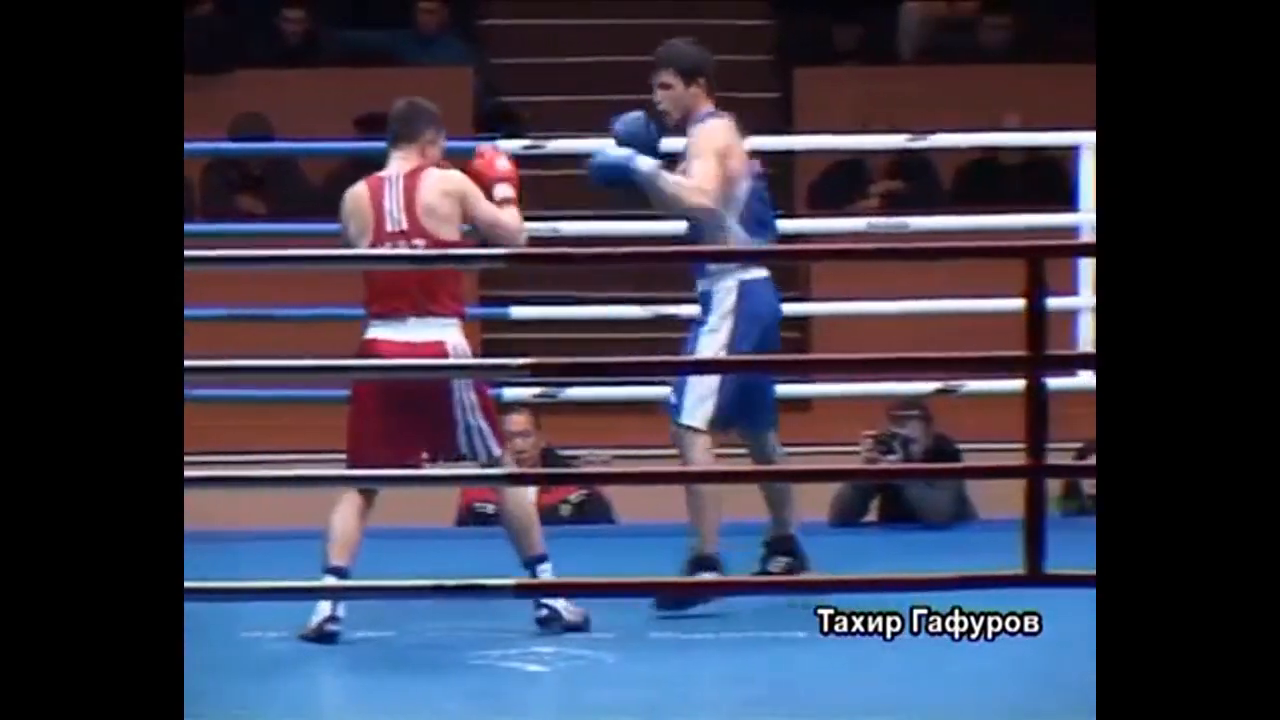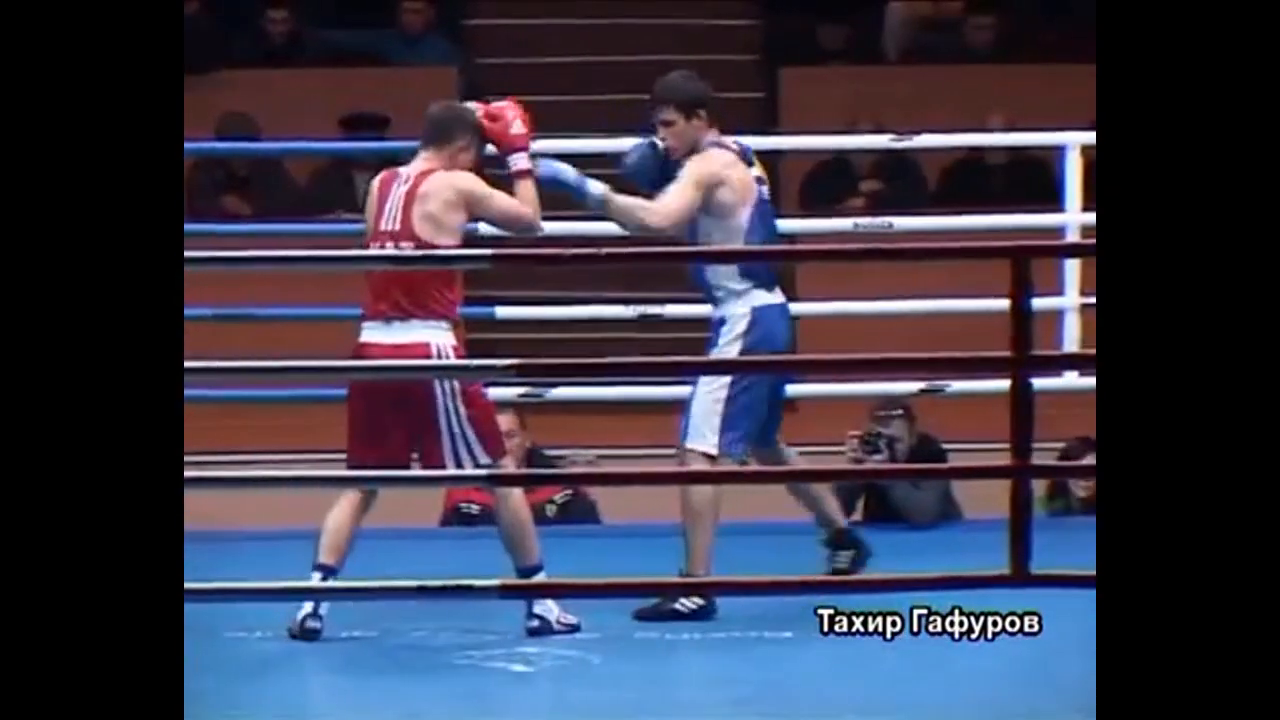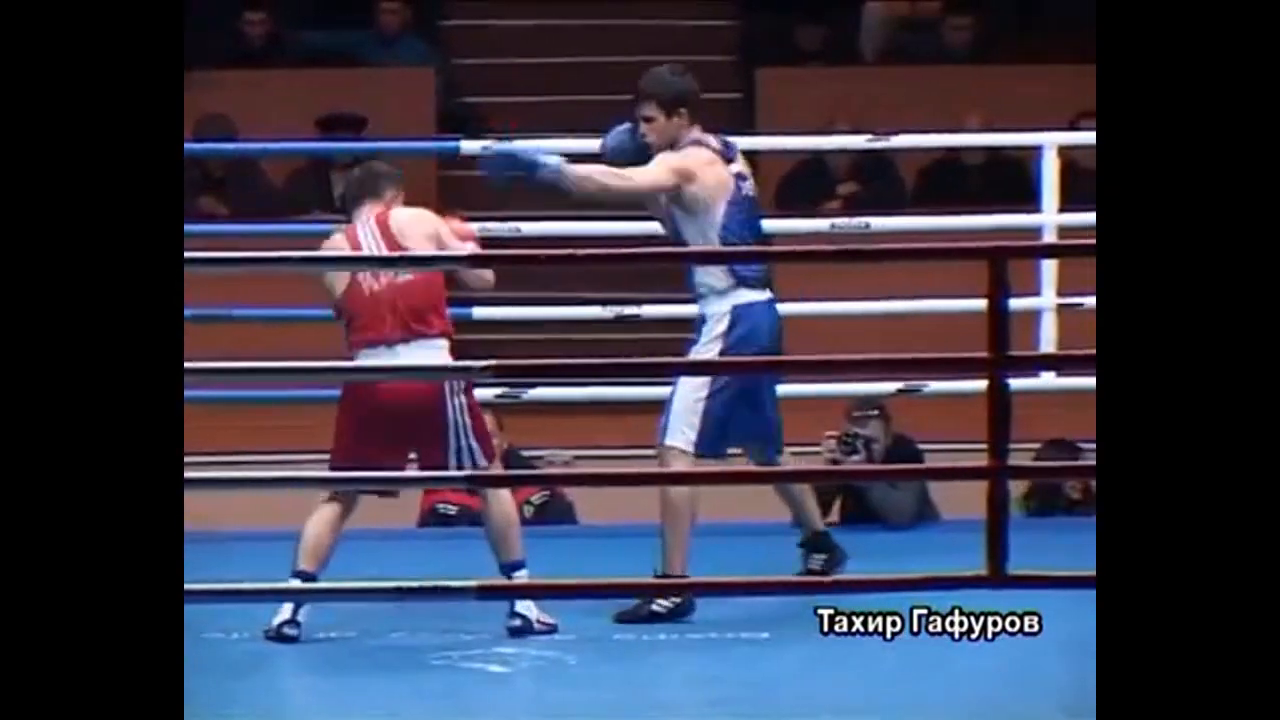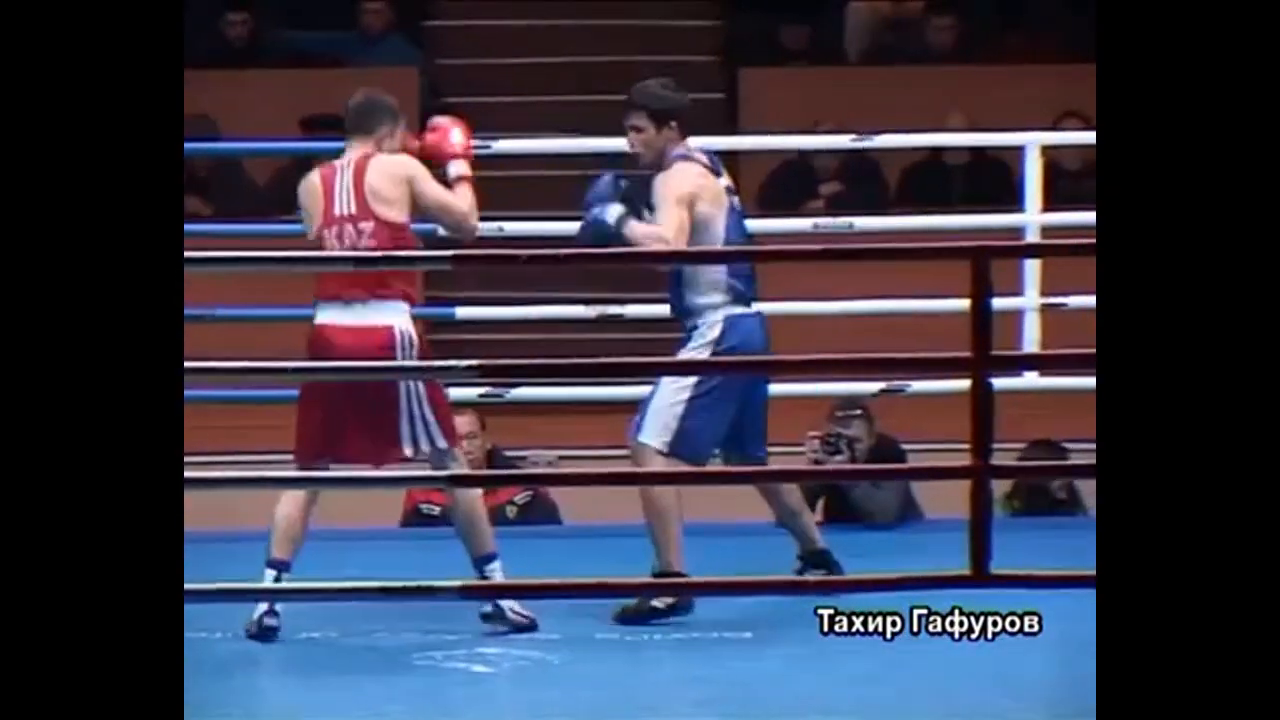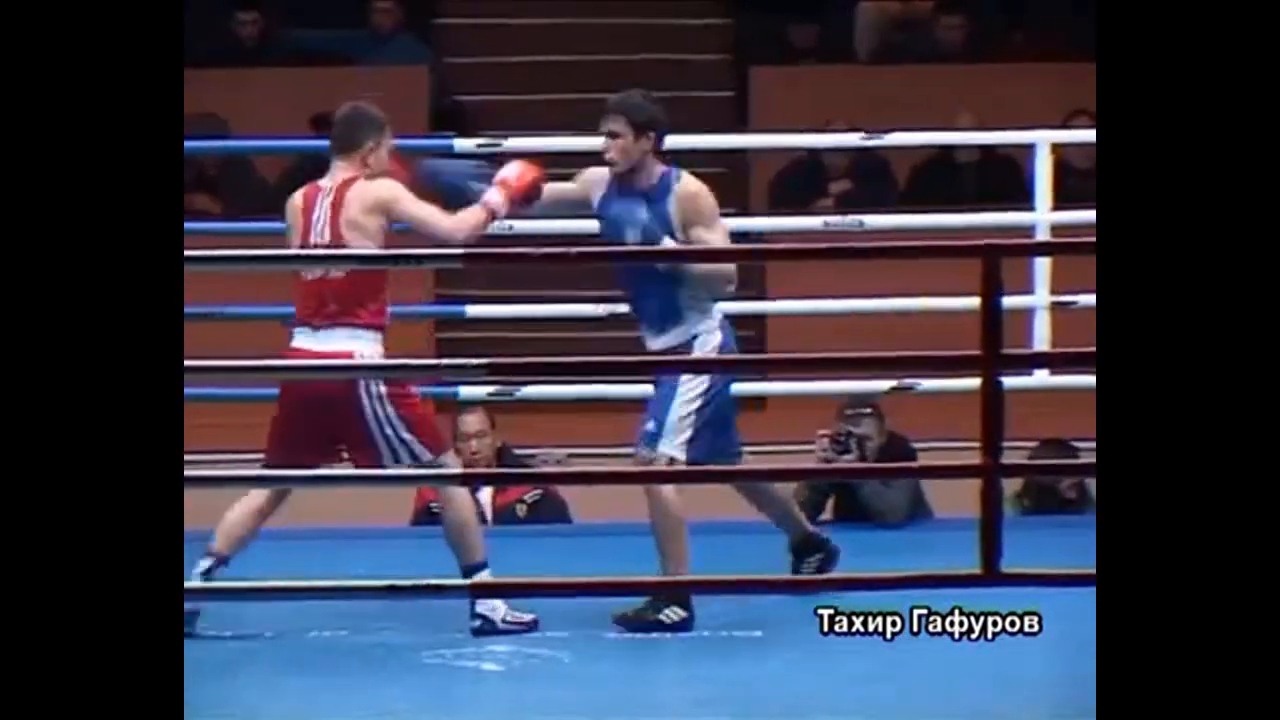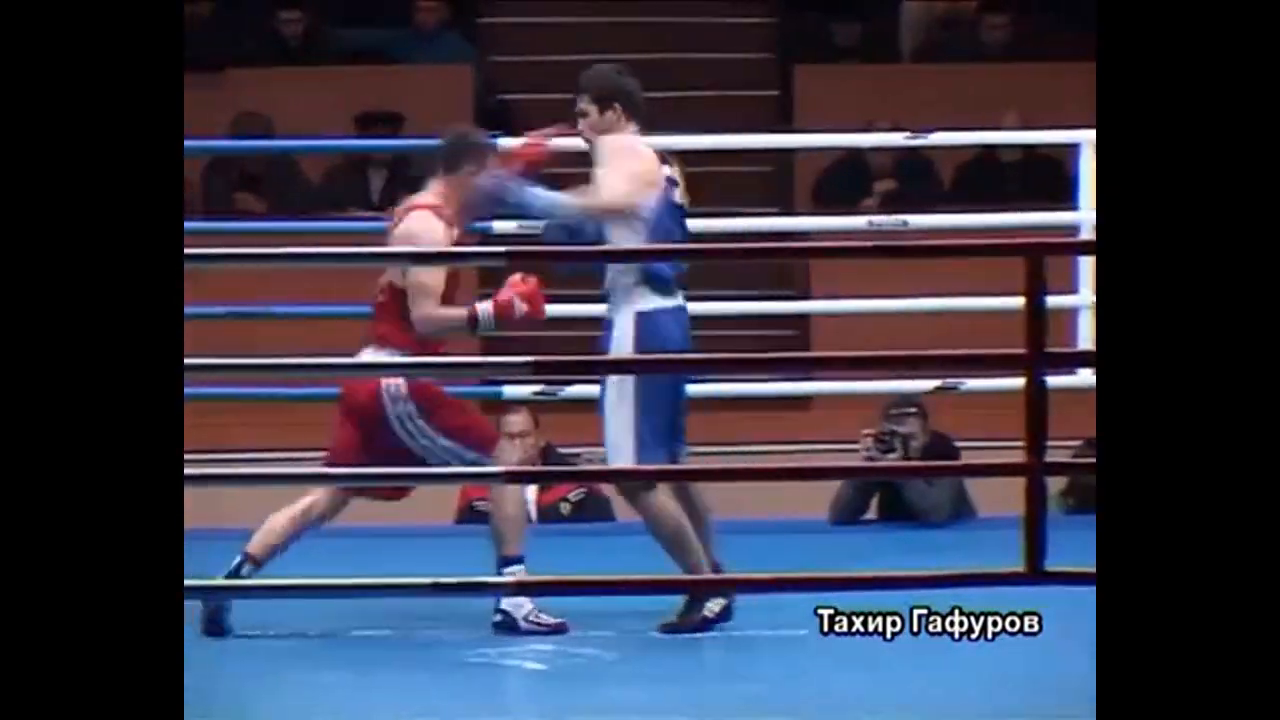
dt=0.3s
person 1, frame 1
left shoulder: (711, 134)
right shoulder: (711, 137)
left elbow: (699, 201)
right elbow: (697, 207)
left wrist: (640, 167)
right wrist: (640, 164)
left hip: (736, 297)
right hip: (748, 294)
left knee: (693, 427)
right knee: (756, 429)
left ankle: (705, 563)
right ankle: (785, 547)
person 1, frame 2
left shoulder: (708, 165)
right shoulder: (740, 159)
left elbow: (656, 220)
right elbow: (670, 225)
left wrist: (580, 184)
right wrist: (643, 179)
left hip: (745, 322)
right hip: (764, 317)
left knee: (699, 451)
right knee: (764, 445)
left ankle: (696, 588)
right ankle: (843, 540)
person 1, frame 3
left shoulder: (684, 162)
right shoulder: (726, 157)
left elbow: (618, 185)
right elbow: (682, 224)
left wrist: (540, 163)
left hip: (731, 320)
right hip: (756, 313)
left knee: (677, 450)
right knee: (761, 447)
left ankle: (674, 588)
right ankle: (820, 544)
person 1, frame 4
left shoulder: (676, 180)
right shoulder: (703, 171)
left elbow: (667, 246)
left wrist: (616, 217)
right wrist: (621, 214)
left hip: (719, 333)
right hip: (741, 330)
left knee: (650, 448)
right knee: (746, 460)
left ankle: (672, 583)
right ankle: (815, 555)
person 1, frame 5
left shoulder: (688, 191)
right shoulder: (602, 184)
left elbow: (725, 275)
right elbow: (537, 194)
left wrist: (661, 246)
right wrist: (478, 188)
left hip: (700, 344)
right hip: (666, 348)
left knee: (657, 463)
right knee: (720, 463)
left ankle: (675, 599)
right ankle: (810, 542)
person 1, frame 6
left shoulder: (620, 156)
right shoulder: (657, 164)
left elbow: (606, 203)
left wrist: (531, 197)
left hip: (641, 328)
right hip: (664, 321)
left knee: (636, 474)
right knee: (667, 464)
left ankle: (707, 591)
right ankle: (710, 573)
person 2, frame 1
left shoulder: (355, 197)
right shoulder: (451, 183)
right elbow: (516, 239)
right wrist: (504, 188)
left hip: (381, 350)
right hip: (441, 348)
left knee: (362, 484)
right knee: (501, 467)
left ankle: (330, 603)
right ankle: (546, 592)
person 2, frame 2
left shoulder: (378, 185)
right shoulder: (456, 184)
right elbow: (528, 222)
right wrist: (519, 153)
left hip: (373, 350)
right hip: (428, 351)
left knee: (361, 484)
right knee: (499, 473)
left ankle: (312, 603)
right ankle: (540, 603)
person 2, frame 3
left shoulder: (334, 248)
right shoulder: (421, 220)
right elbow: (482, 280)
right wrist: (465, 243)
left hip: (369, 376)
right hip: (429, 370)
left knee: (339, 496)
right knee: (489, 480)
left ankle: (291, 608)
right ankle: (522, 604)
person 2, frame 4
left shoulder: (312, 184)
right shoulder: (399, 168)
right elbow: (466, 221)
right wrist: (457, 161)
left hip: (330, 335)
right hip: (388, 334)
left knee: (309, 473)
right knee: (447, 462)
left ankle: (269, 597)
right ankle: (496, 591)
person 2, frame 5
left shoulder: (297, 203)
right shoulder: (378, 194)
right elbow: (453, 233)
right wrist: (500, 197)
left hip: (304, 359)
right hip: (356, 362)
left knee: (272, 486)
right knee: (445, 469)
left ankle: (197, 587)
right ankle: (485, 601)
person 2, frame 6
left shoulder: (419, 212)
right shoulder: (425, 225)
right elbow: (425, 318)
right wrist: (491, 312)
left hip: (369, 380)
right hip: (397, 389)
left knee: (330, 495)
right knee: (508, 460)
left ankle: (236, 580)
right ankle: (512, 603)
